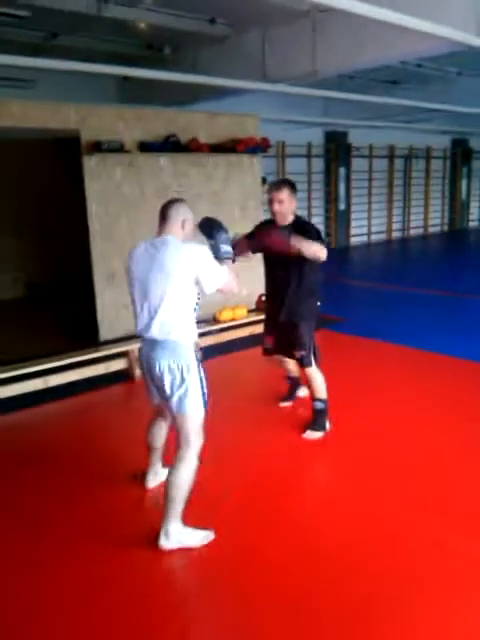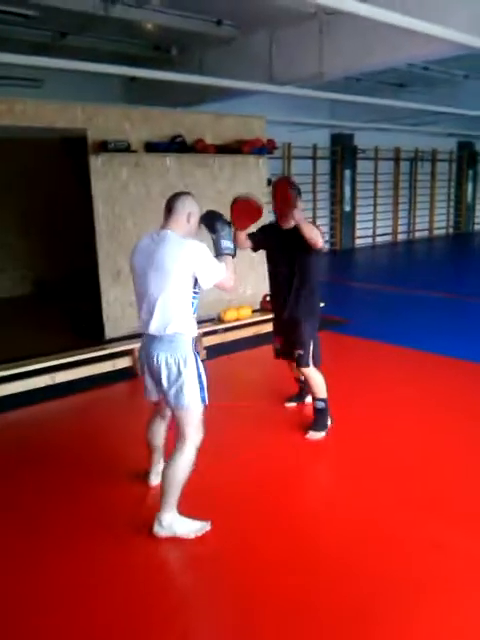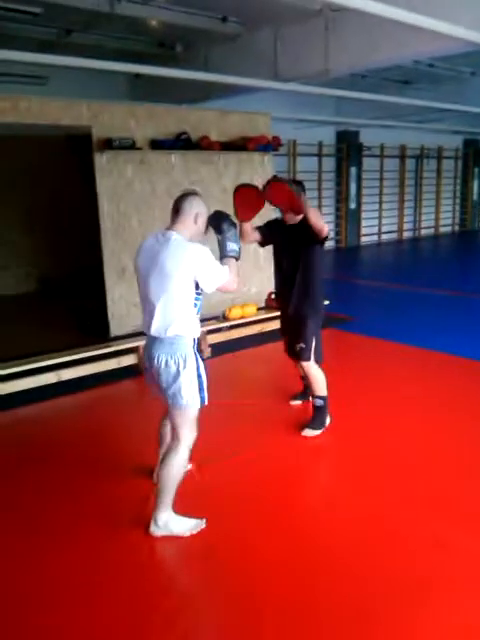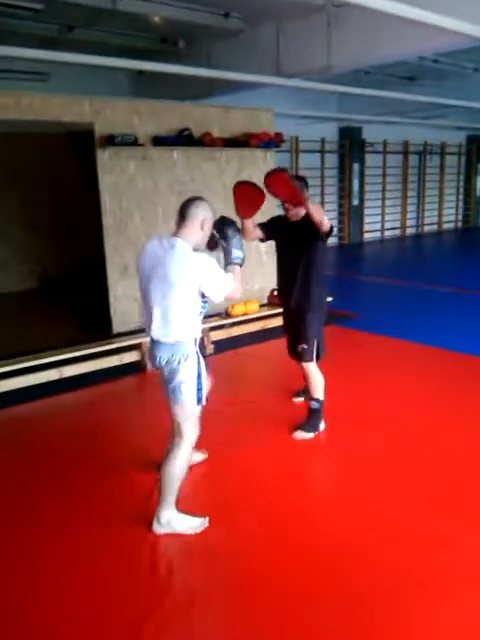
dt=0.1s
person 1, frame 1
left shoulder: (138, 254)
right shoulder: (193, 253)
right elbow: (230, 286)
left hip: (149, 349)
right hip: (177, 354)
left knee: (164, 413)
right knee: (191, 443)
left ankle: (155, 471)
right ankle: (172, 529)
person 1, frame 2
left shoulder: (142, 246)
right shoulder: (191, 249)
right elbow: (227, 282)
right wrist: (224, 241)
left hip: (150, 345)
right hip: (176, 348)
left knee: (163, 409)
right knee: (190, 437)
left ankle: (157, 468)
right ankle: (167, 517)
person 1, frame 3
left shoulder: (148, 245)
right shoulder: (193, 254)
right elbow: (230, 283)
right wrist: (230, 242)
left hip: (155, 345)
right hip: (177, 350)
left knee: (174, 412)
right knee: (185, 437)
left ankle: (164, 464)
right ankle: (163, 517)
person 1, frame 4
left shoulder: (150, 248)
right shoulder: (198, 263)
right elbow: (234, 291)
left wrist: (202, 249)
right wrist: (233, 248)
left hip: (160, 344)
right hip: (180, 351)
left knee: (201, 389)
right knee: (186, 434)
left ankle: (181, 457)
right ankle: (166, 515)
person 2, frame 1
left shoulder: (305, 230)
right shoulder: (265, 228)
left elbow: (322, 253)
right elbow: (242, 245)
left wrist: (294, 243)
right wrist: (238, 247)
left hip: (301, 308)
right hip: (275, 304)
left knee: (308, 364)
right knee: (279, 350)
left ankle: (322, 417)
right ankle: (295, 386)
person 2, frame 2
left shoulder: (305, 230)
right shoulder: (270, 231)
left elbow: (319, 242)
right elbow: (243, 244)
left wrist: (296, 218)
right wrist: (239, 226)
left hip: (303, 308)
right hip: (280, 305)
left knee: (306, 364)
right knee: (287, 354)
left ankle: (323, 415)
right ankle: (304, 391)
person 2, frame 3
left shoulder: (310, 228)
right shoulder: (276, 227)
left elbow: (324, 229)
right elbow: (248, 237)
left wrist: (302, 207)
right wrist: (244, 216)
left hip: (308, 304)
right hip: (287, 303)
left knee: (307, 359)
right knee: (296, 355)
left ankle: (322, 412)
right ankle: (308, 389)
person 2, frame 4
left shoulder: (312, 224)
right shoulder: (279, 224)
left elbow: (325, 223)
right elbow: (250, 234)
left wrist: (303, 200)
left hip: (311, 302)
right hip: (289, 300)
left knee: (308, 359)
right knee: (298, 354)
left ankle: (316, 416)
right ankle: (311, 387)
